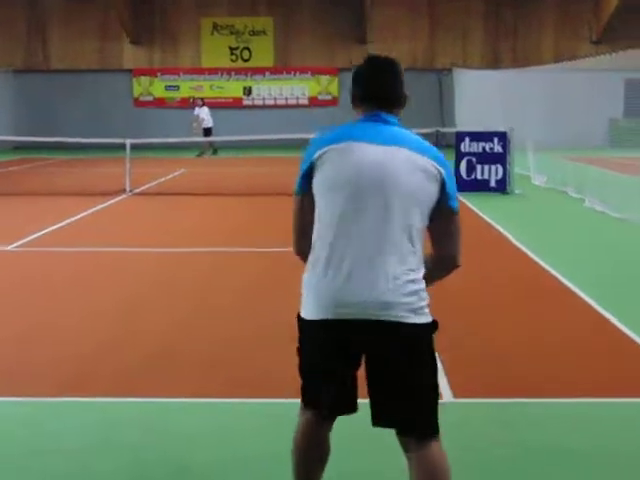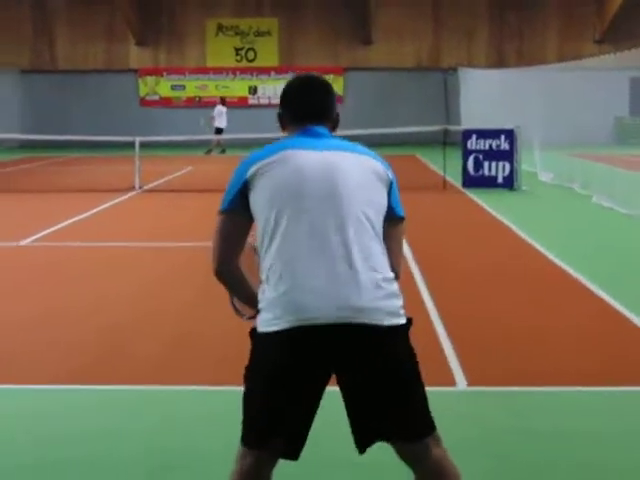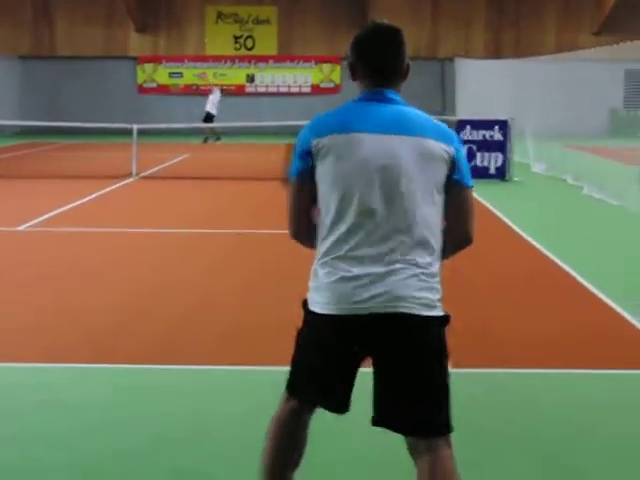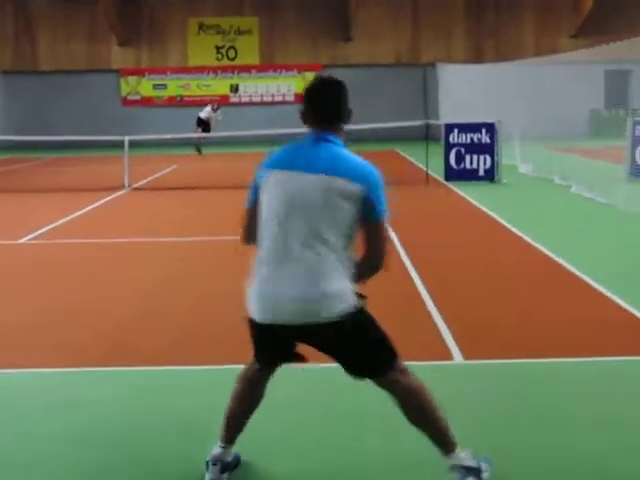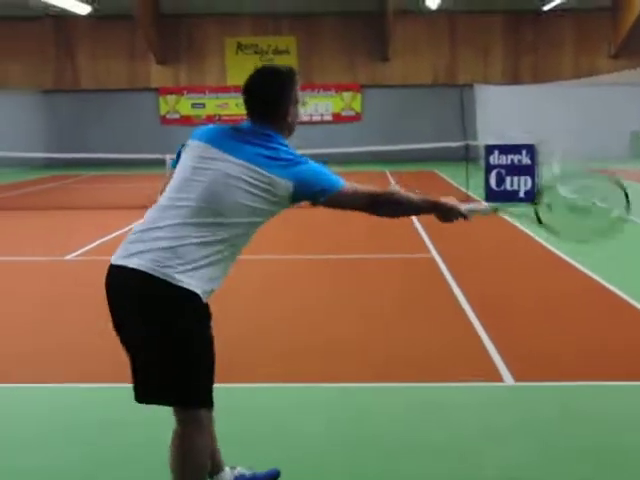
dt=0.7s
person 1, frame 1
left shoulder: (322, 147)
right shoulder: (433, 160)
left elbow: (302, 244)
right elbow: (450, 257)
left hip: (325, 308)
right hip: (403, 312)
left knee: (315, 414)
right knee: (421, 438)
person 1, frame 2
left shoulder: (257, 164)
right shoulder: (375, 163)
left elbow: (223, 265)
right elbow: (393, 265)
left wrist: (259, 304)
left hip: (289, 323)
right hip: (377, 318)
person 1, frame 3
left shoulder: (318, 132)
right shoulder: (443, 138)
left elbow: (298, 228)
right elbow: (461, 234)
left hip: (334, 301)
right hip: (414, 306)
left knee: (296, 405)
right knee: (431, 443)
person 1, frame 4
left shoulder: (269, 166)
right shoulder: (362, 172)
right elbow: (376, 258)
left hip: (268, 305)
right hip: (326, 305)
left knee: (261, 365)
right knee: (394, 375)
person 1, frame 5
left shoulder: (203, 136)
right shoulder: (292, 170)
right elbow: (372, 200)
right wrist: (434, 205)
left hip: (126, 270)
right hip: (173, 287)
left knee: (192, 398)
right knee: (192, 412)
